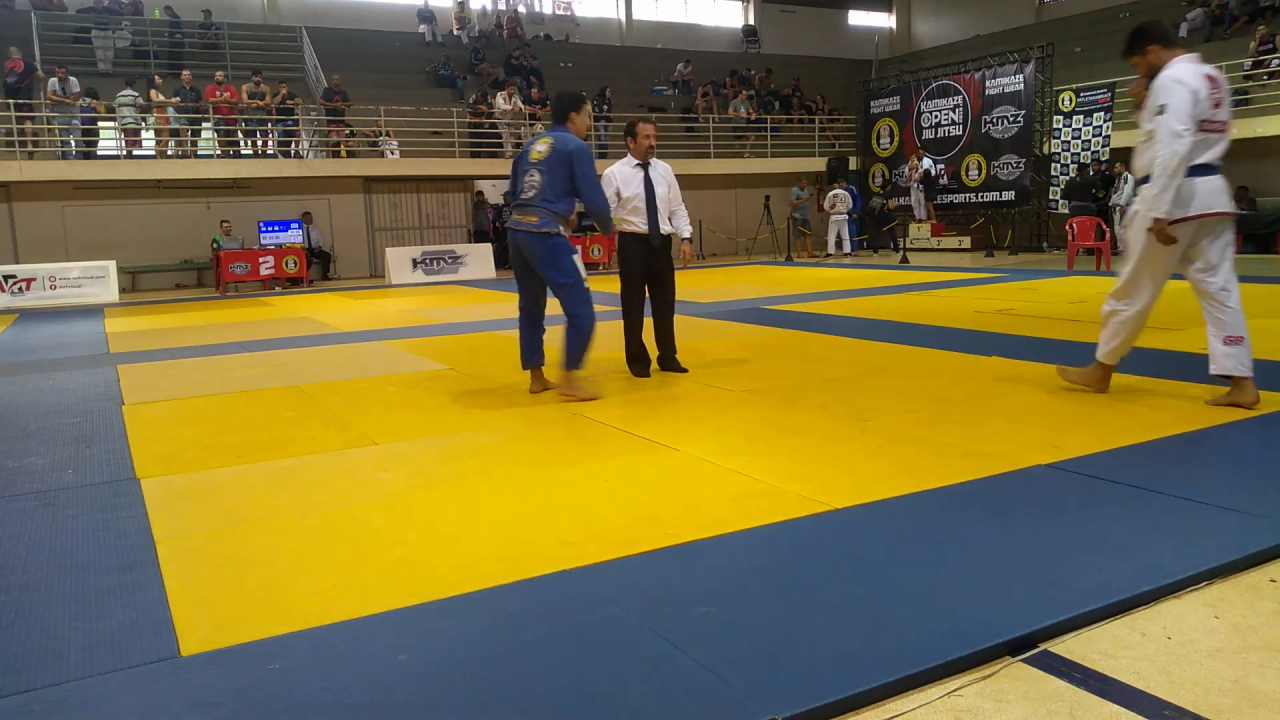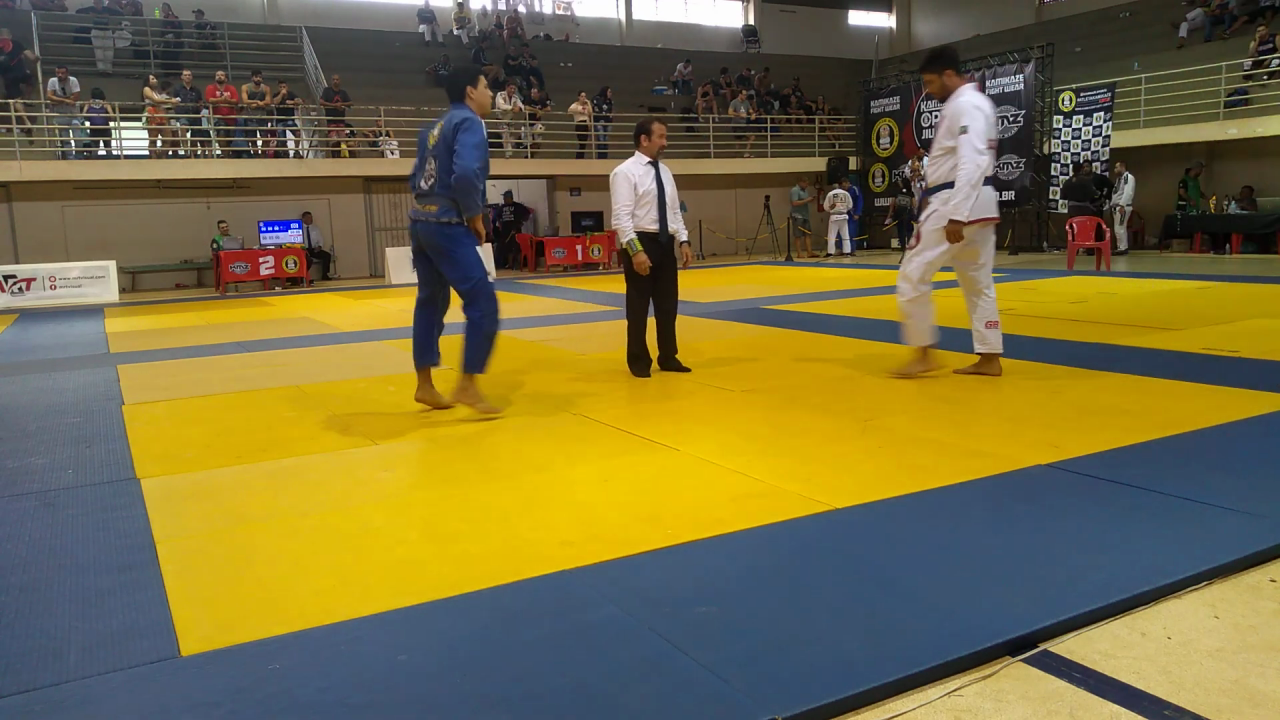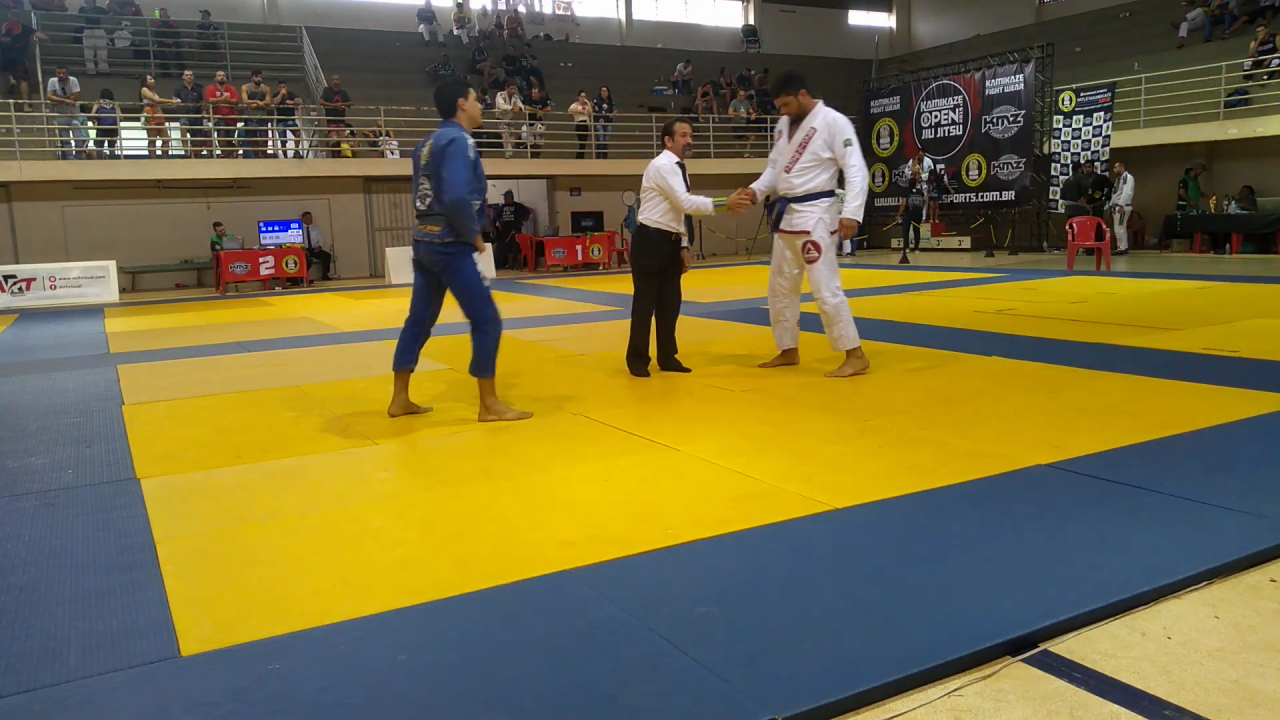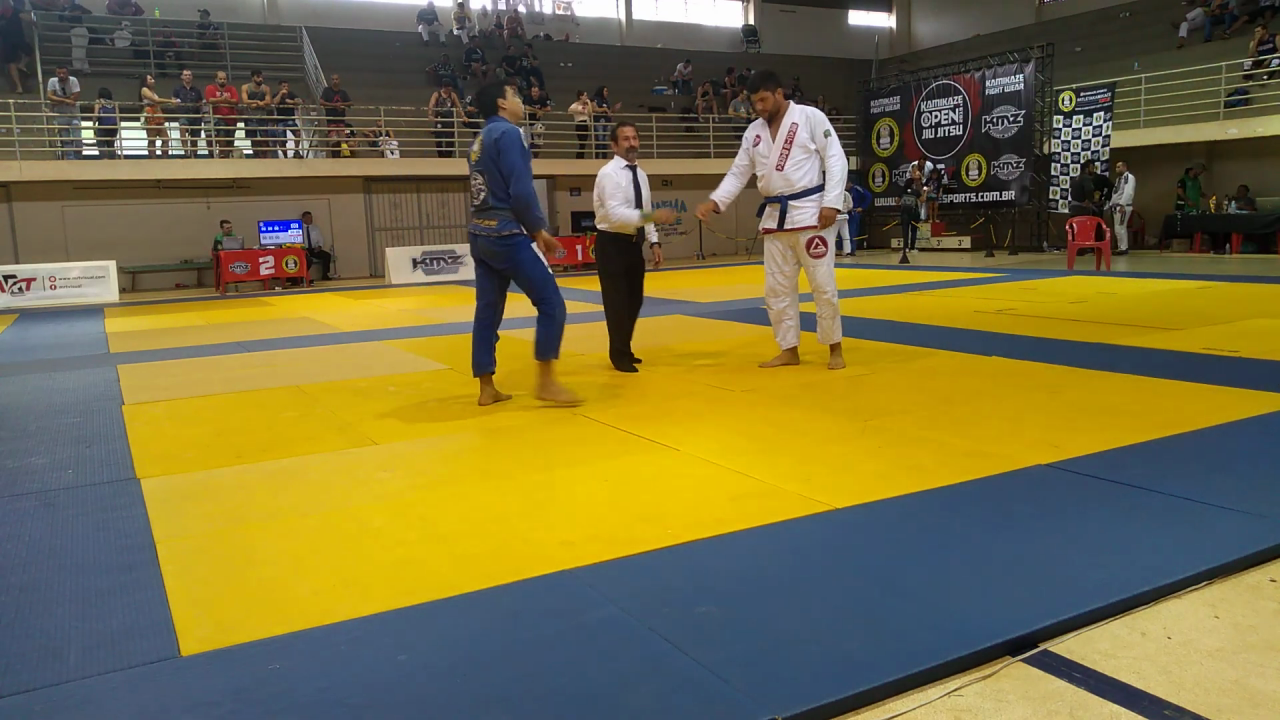
dt=1s
person 1, frame 1
left shoulder: (531, 146)
right shoulder: (576, 147)
left elbow: (516, 189)
right elbow: (593, 198)
right wrist: (609, 229)
left hip: (516, 230)
right hip: (546, 233)
left knee: (531, 306)
right knee: (579, 307)
left ankle: (536, 377)
right ankle: (570, 379)
person 1, frame 2
left shoulder: (436, 126)
right shoulder: (470, 123)
left elbow: (420, 178)
right elbow: (465, 174)
right wrist: (474, 215)
left hip: (421, 221)
right hip: (449, 226)
left knee: (432, 301)
right knee: (482, 302)
left ankle: (425, 386)
right ankle: (467, 386)
person 1, frame 3
left shoulder: (430, 142)
right shoulder: (459, 141)
right elbow: (457, 199)
right wrist: (473, 234)
left hip: (424, 241)
right hip: (450, 244)
left knee: (420, 317)
right knee: (485, 319)
left ankle: (400, 398)
right ankle: (489, 404)
person 1, frame 4
left shoulder: (478, 142)
right shoulder: (508, 133)
right elbow: (521, 191)
left wrist: (531, 230)
right wrist: (538, 229)
left hip: (479, 234)
right hip: (506, 235)
left knee: (487, 310)
right knee: (551, 304)
left ankle: (487, 389)
right ankle: (546, 382)
person 2, frame 1
left shoulder: (1172, 80)
right shoulder: (1215, 78)
left elbow: (1172, 148)
left wrist: (1159, 212)
right wrist: (1147, 111)
left hip: (1175, 196)
right hip: (1211, 192)
left knee: (1133, 290)
right knee: (1217, 288)
left ankle: (1100, 371)
right ankle: (1242, 382)
person 2, frame 2
left shoulder: (965, 105)
right shoulder: (970, 103)
left elbow: (973, 163)
left wrist: (957, 215)
right wrist: (939, 186)
left hip: (958, 204)
right hip: (977, 202)
left knee: (914, 277)
right knee: (977, 284)
left ankle: (924, 352)
right ankle: (989, 358)
person 2, frame 3
left shoulder: (834, 122)
right shoulder: (785, 125)
left elbow: (856, 171)
right elbow: (775, 166)
left wrist: (851, 213)
right wrist: (755, 190)
left hip: (813, 215)
right hip: (785, 216)
left knee: (825, 288)
right knee: (780, 289)
left ankle: (855, 355)
right ankle: (788, 351)
person 2, frame 4
left shoulder: (811, 117)
right shoulder: (754, 131)
left elbow: (836, 160)
right elbow: (738, 174)
left wrist: (831, 203)
right wrist: (714, 202)
left hip: (809, 211)
right hip: (774, 215)
left knee: (822, 284)
right knee: (778, 287)
left ankle: (835, 348)
right ankle: (789, 350)
person 3, frame 1
left shoulder: (664, 170)
right shoulder: (614, 174)
left elbow: (677, 209)
left wrist: (685, 237)
left hip: (661, 243)
right hip: (632, 243)
left knee: (665, 302)
right knee: (633, 305)
left ankle: (667, 356)
right ankle: (637, 359)
person 3, frame 2
left shoulder: (664, 172)
right shoulder: (625, 172)
left elbow: (674, 211)
right elbow: (621, 217)
left wrist: (683, 241)
right wrist: (635, 251)
left hip: (664, 243)
right hip: (639, 244)
left knee: (668, 303)
right knee: (638, 304)
left ankle: (668, 357)
right ankle: (638, 360)
person 3, frame 3
left shoulder: (680, 170)
right shoulder: (661, 166)
right elbow: (684, 203)
left wrist: (683, 246)
right wrist: (724, 203)
left hip: (670, 243)
right hip: (650, 241)
left knee: (670, 302)
right knee: (645, 302)
left ankle: (667, 356)
right ankle: (637, 358)
person 3, frame 4
left shoulder: (640, 174)
right shoulder: (609, 174)
right elbow: (615, 214)
left wrist: (654, 241)
right wrist: (651, 216)
left hip: (634, 245)
right hip: (612, 244)
left knee: (633, 301)
right knee: (616, 303)
left ankle: (623, 349)
right ankle: (620, 355)
